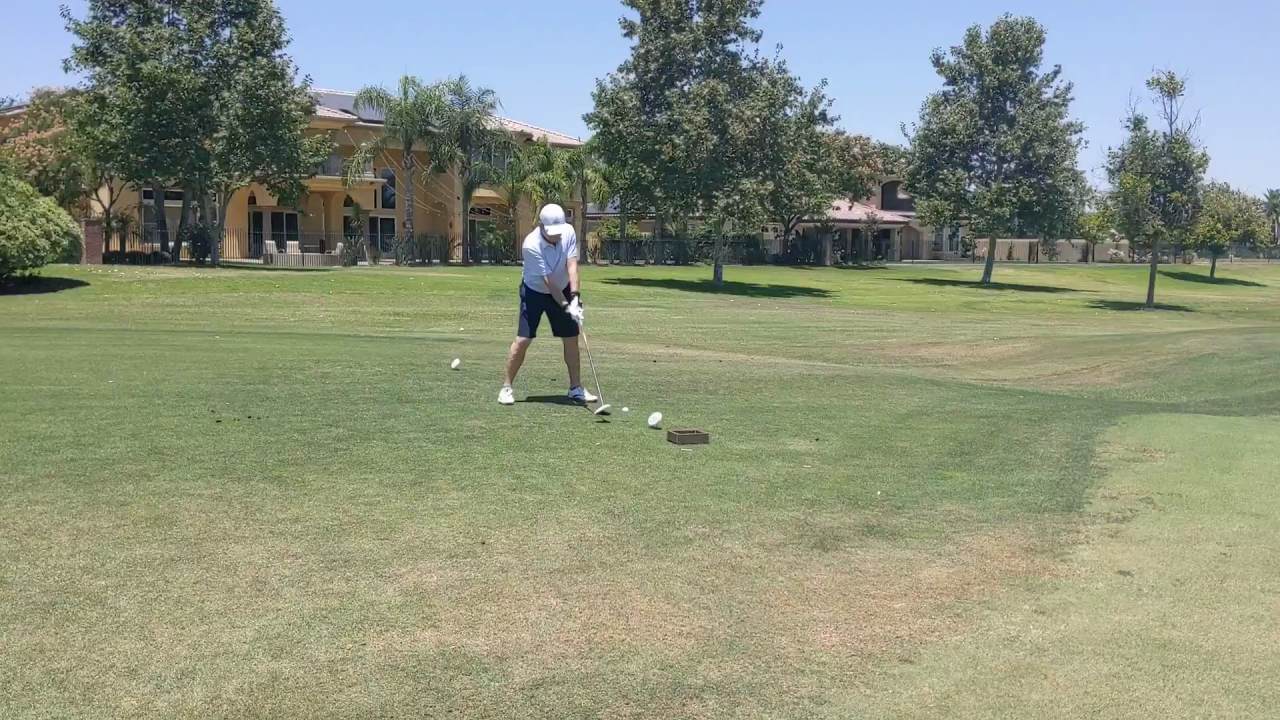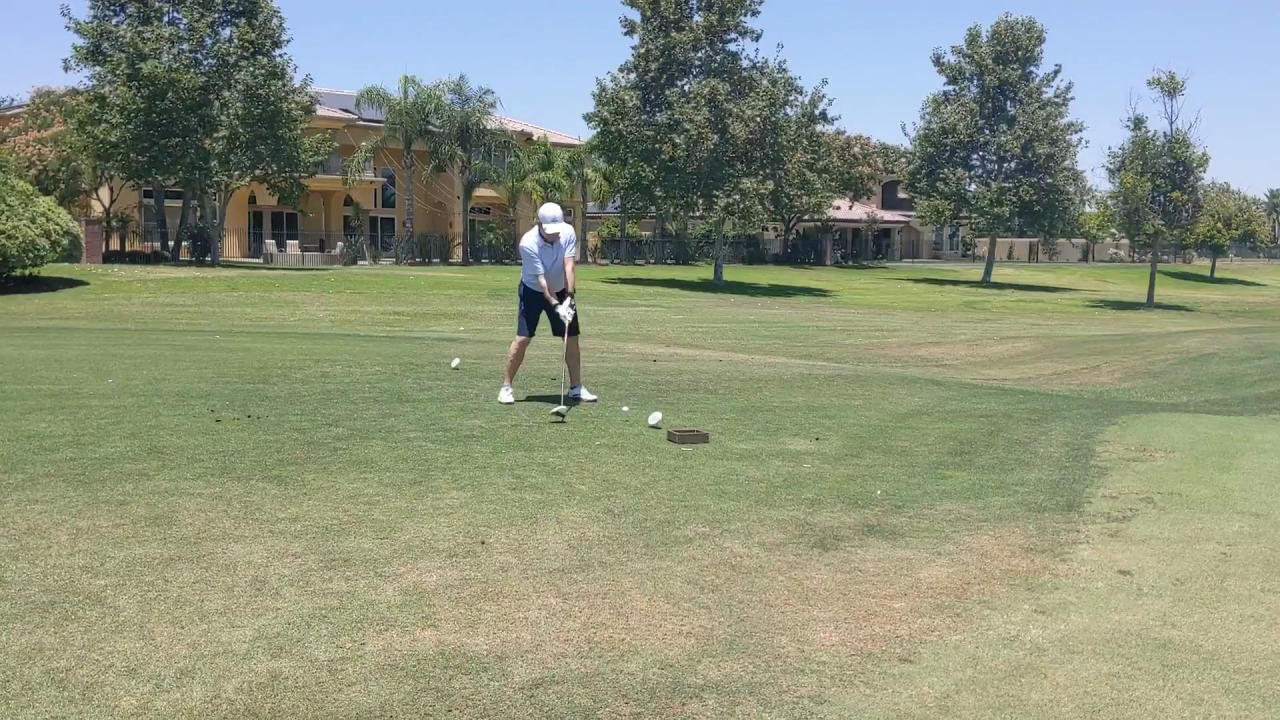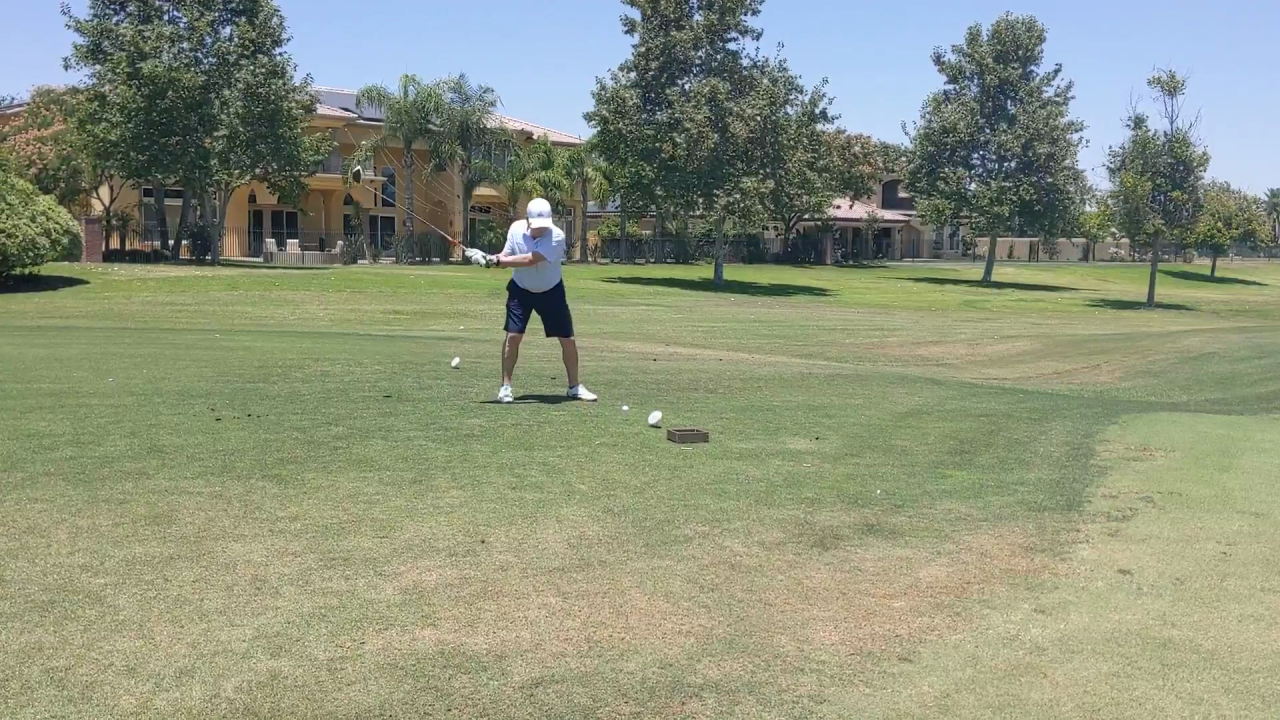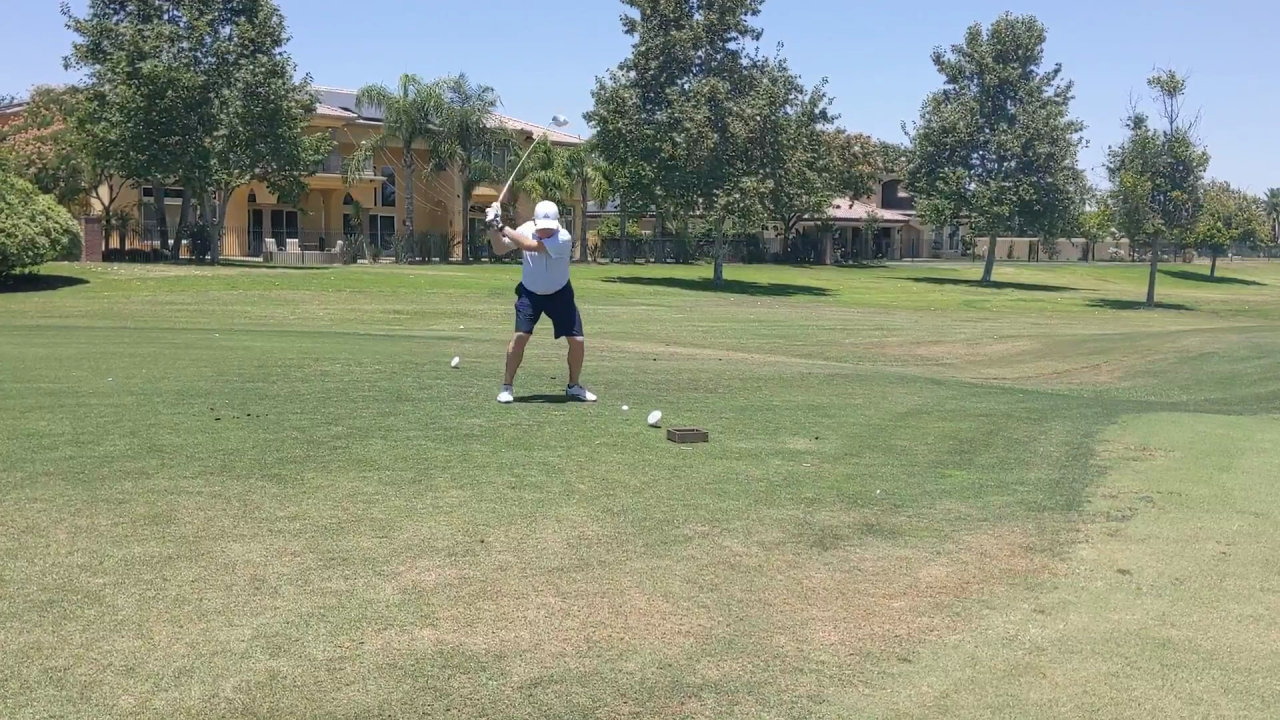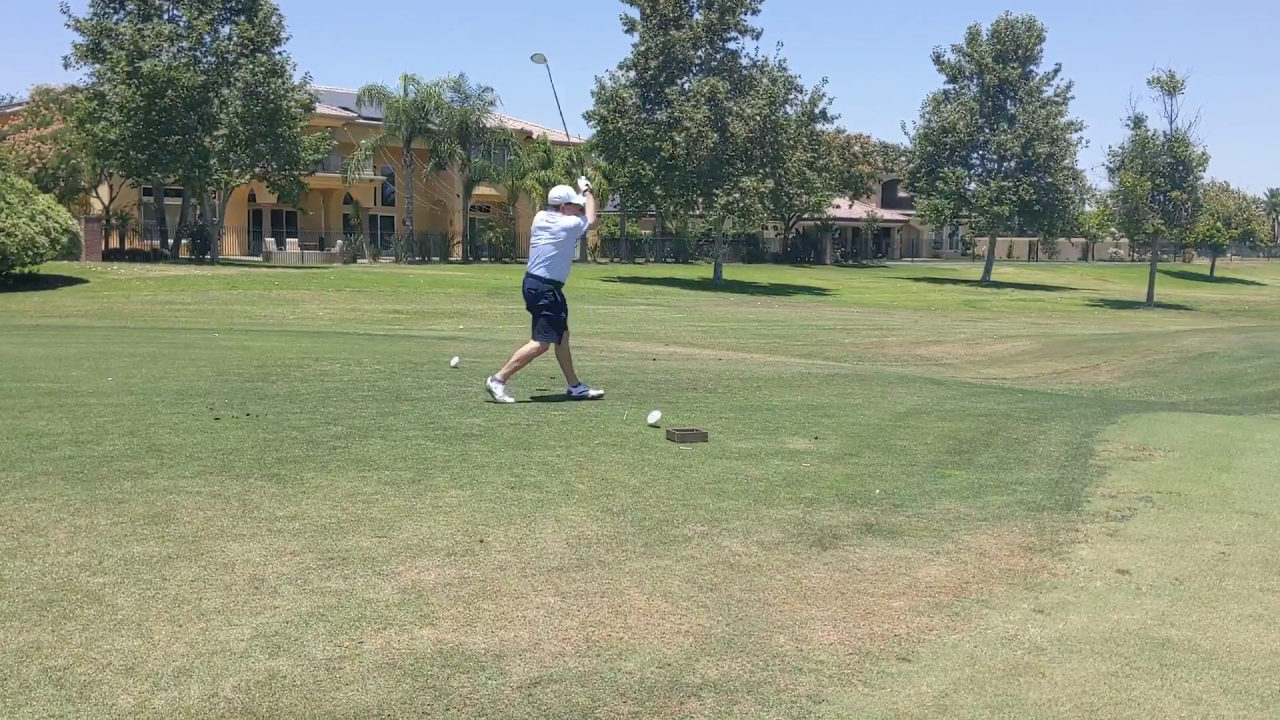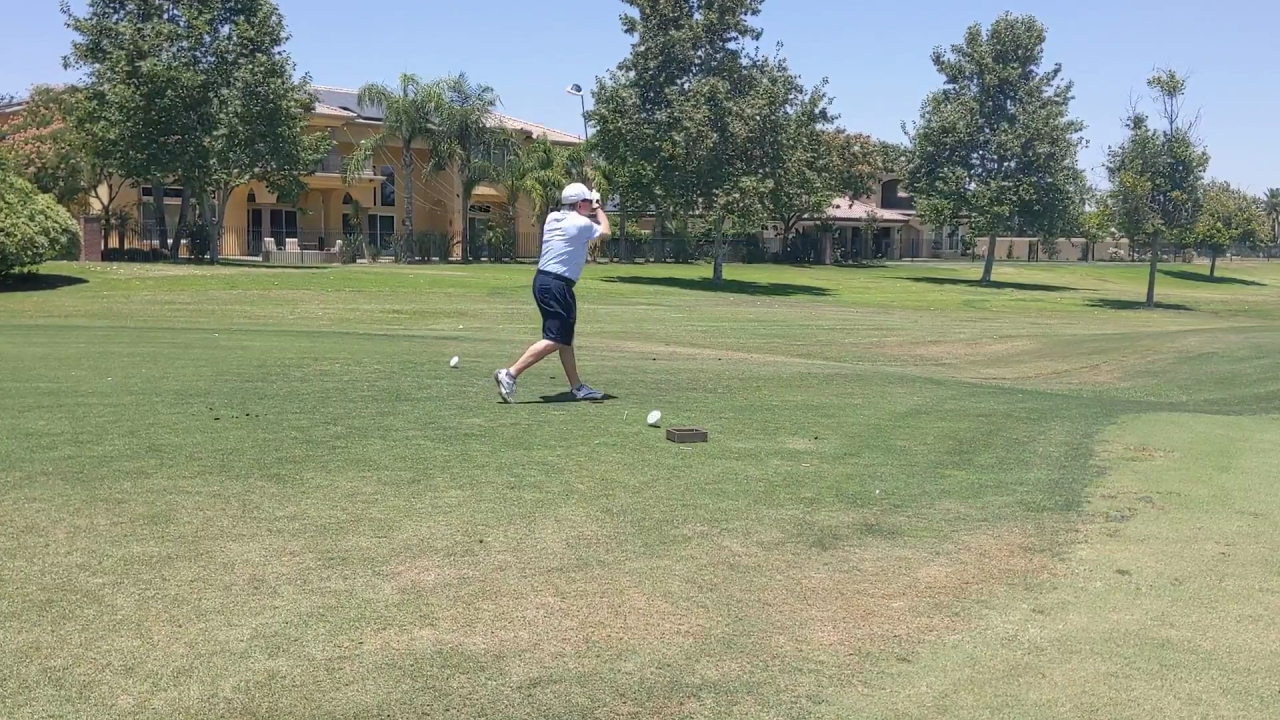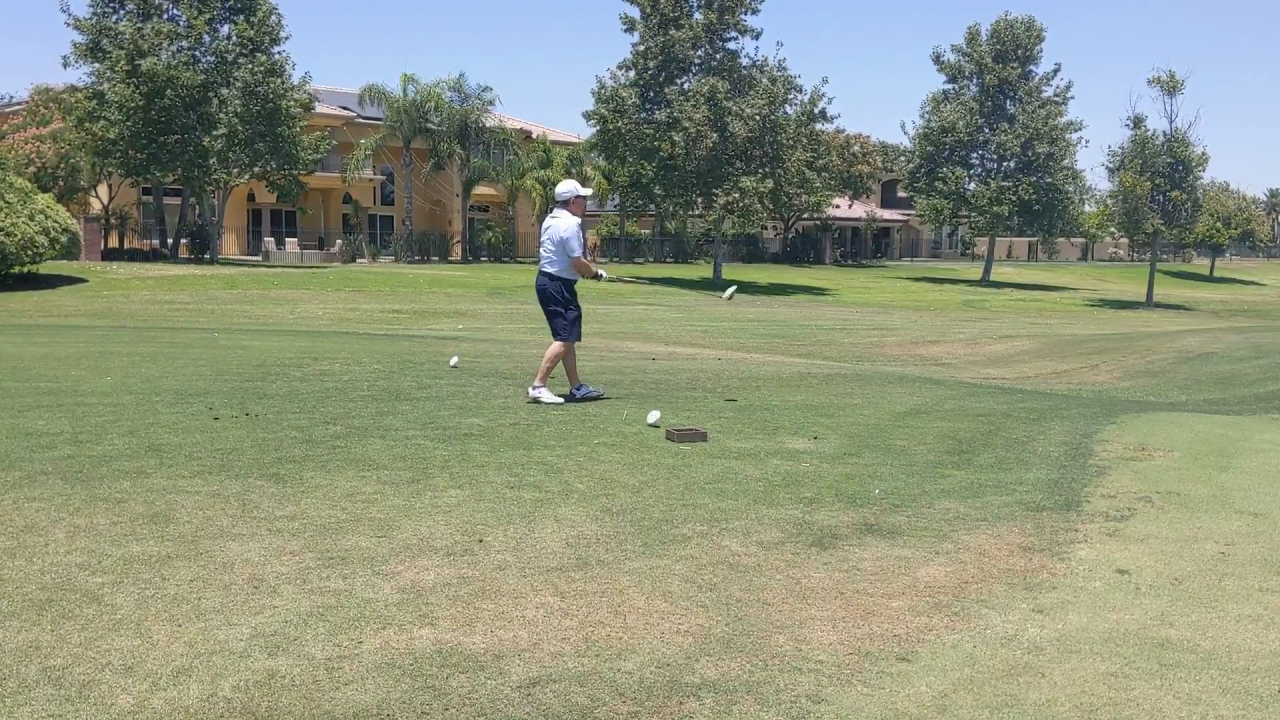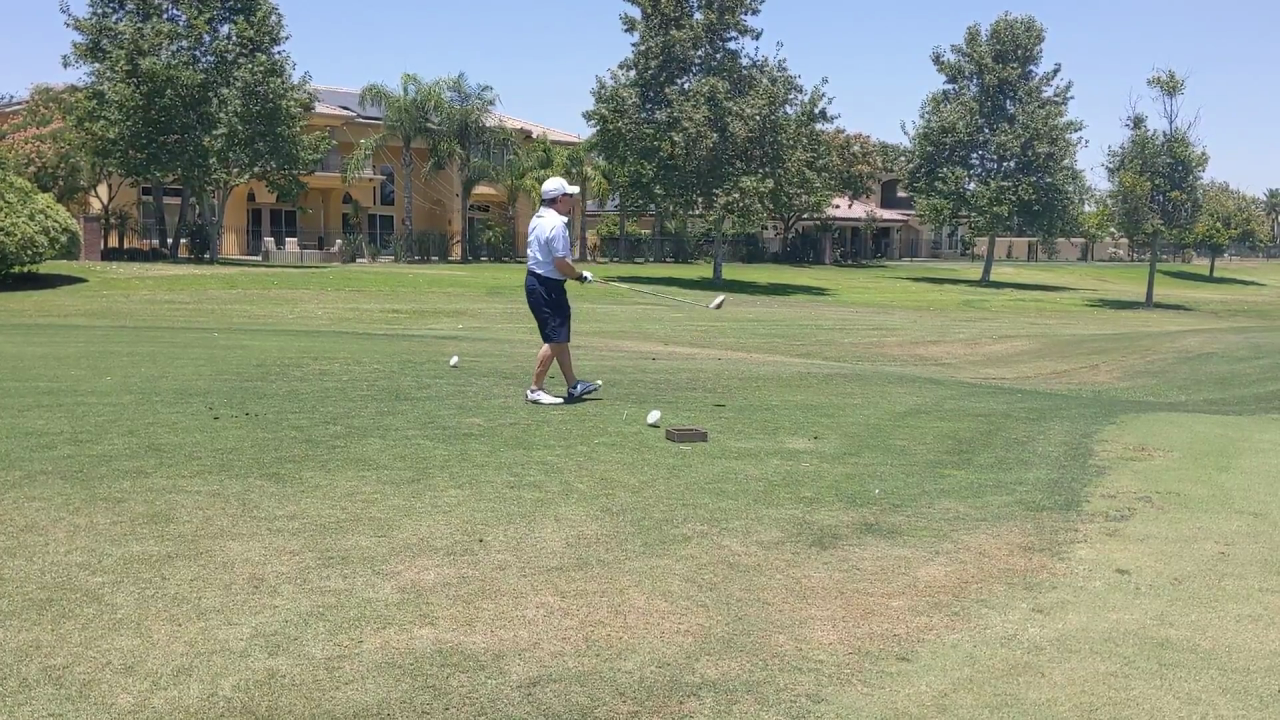
dt=0.4s
person 1, frame 1
left shoulder: (569, 232)
right shoulder: (531, 245)
left elbow: (572, 266)
right elbow: (548, 280)
left wrist: (575, 296)
right wrist: (566, 305)
left hip: (562, 291)
right hip: (534, 293)
left knee: (571, 338)
right knee: (523, 340)
left ankle: (575, 388)
right ankle: (507, 387)
person 1, frame 2
left shoulder: (568, 232)
right shoulder: (528, 244)
left elbow: (569, 266)
right elbow: (541, 279)
left wrist: (569, 297)
right wrist: (556, 306)
left hip: (560, 291)
right hip: (533, 292)
left knee: (572, 337)
right knee: (522, 339)
left ankle: (576, 387)
right ankle: (507, 386)
person 1, frame 3
left shoulder: (557, 237)
right shoulder: (516, 229)
left elbow: (529, 260)
right elbow: (506, 257)
left wrist: (494, 260)
right wrist: (488, 259)
left hip: (551, 291)
right hip: (521, 290)
left knee: (568, 339)
right knee: (513, 336)
left ankle: (574, 386)
right ankle: (505, 386)
person 1, frame 4
left shoulder: (563, 238)
right shoulder: (526, 229)
left elbow: (529, 245)
right elbow: (499, 249)
left wrist: (502, 227)
right wrist: (494, 226)
left hip: (559, 294)
right hip: (530, 293)
left knee: (577, 341)
right knee: (520, 336)
left ankle: (574, 386)
right ankle: (507, 386)
person 1, frame 5
left shoulder: (541, 218)
right shoulder: (567, 226)
right elbow: (590, 217)
left wrist: (580, 195)
right wrist: (587, 191)
left hip: (538, 285)
right hip: (544, 289)
left knee: (561, 336)
right knee: (541, 343)
left ankle: (575, 386)
right ankle: (498, 380)
person 1, frame 6
left shoulder: (553, 218)
right shoulder: (580, 224)
right elbow: (605, 231)
left wrist: (592, 209)
right wrist: (599, 208)
left hip: (545, 281)
right hip: (556, 286)
left knee: (566, 338)
right knee: (553, 340)
left ankle: (577, 387)
right ankle: (510, 374)
person 1, frame 7
left shoulder: (552, 220)
right shoulder: (569, 224)
right elbow: (578, 263)
left wrist: (589, 271)
right wrist: (596, 273)
left hip: (549, 282)
right hip: (557, 286)
left knee: (568, 337)
right knee: (564, 339)
left ankle: (576, 387)
right ankle: (538, 386)
person 1, frame 8
left shoulder: (539, 219)
right shoulder: (555, 224)
right elbow: (561, 264)
left wrist: (574, 273)
right wrist: (580, 275)
left hip: (538, 282)
right hip: (546, 286)
left knee: (559, 337)
right knee: (554, 339)
left ankle: (574, 385)
right ankle: (535, 390)
